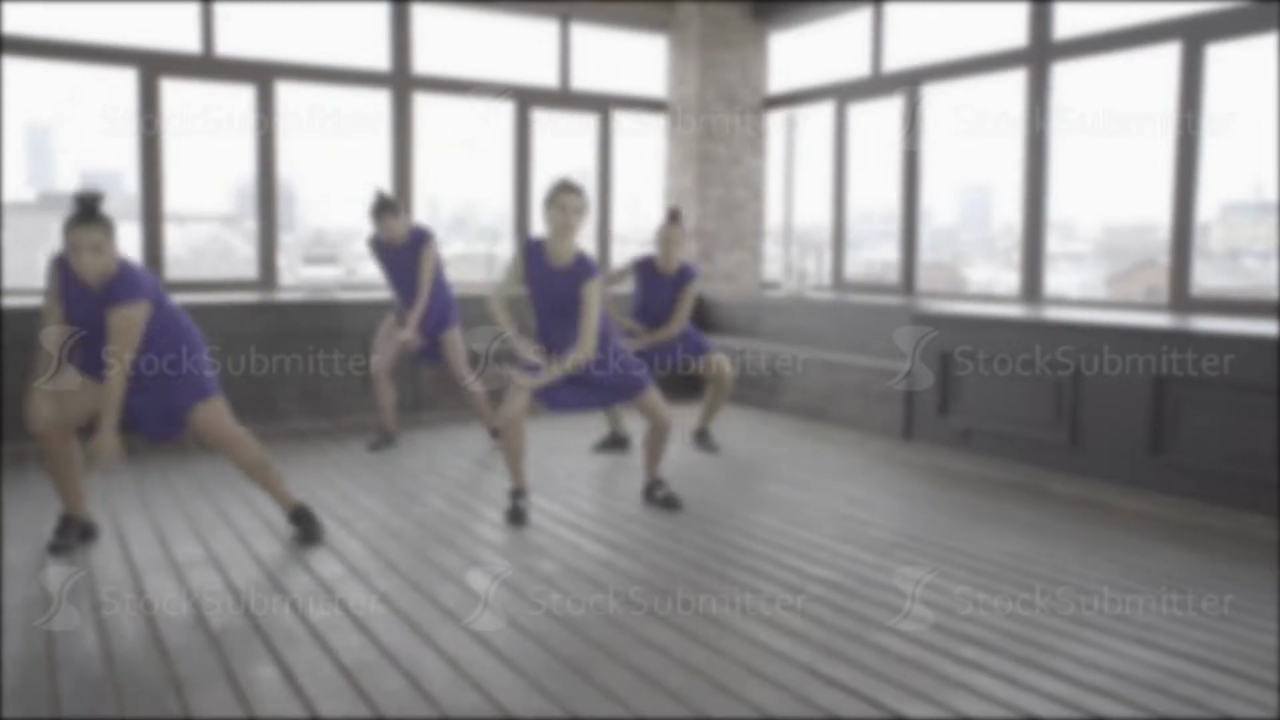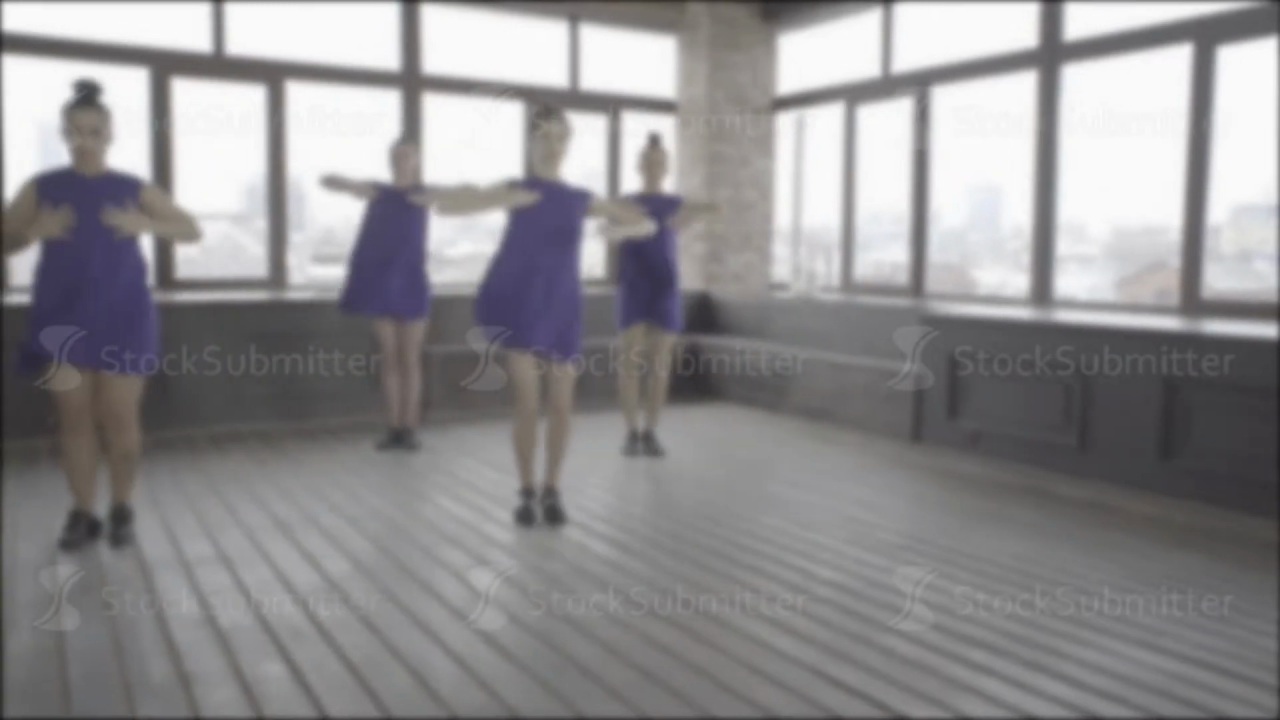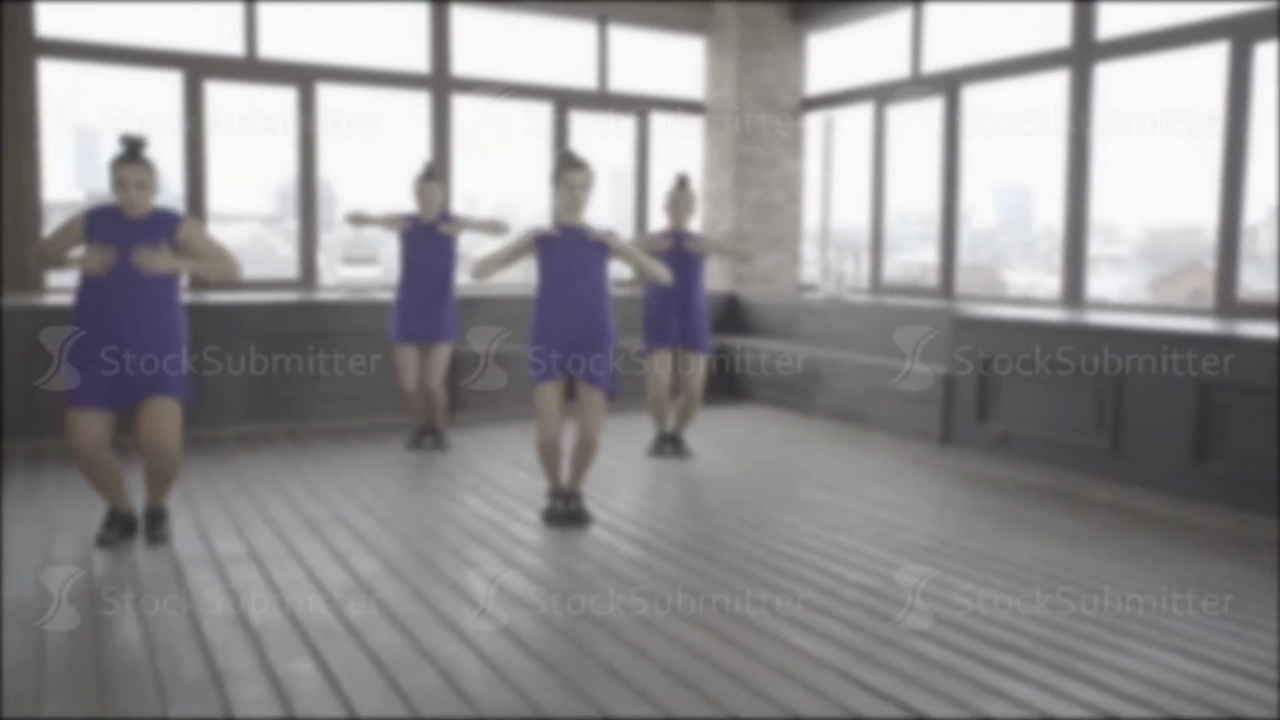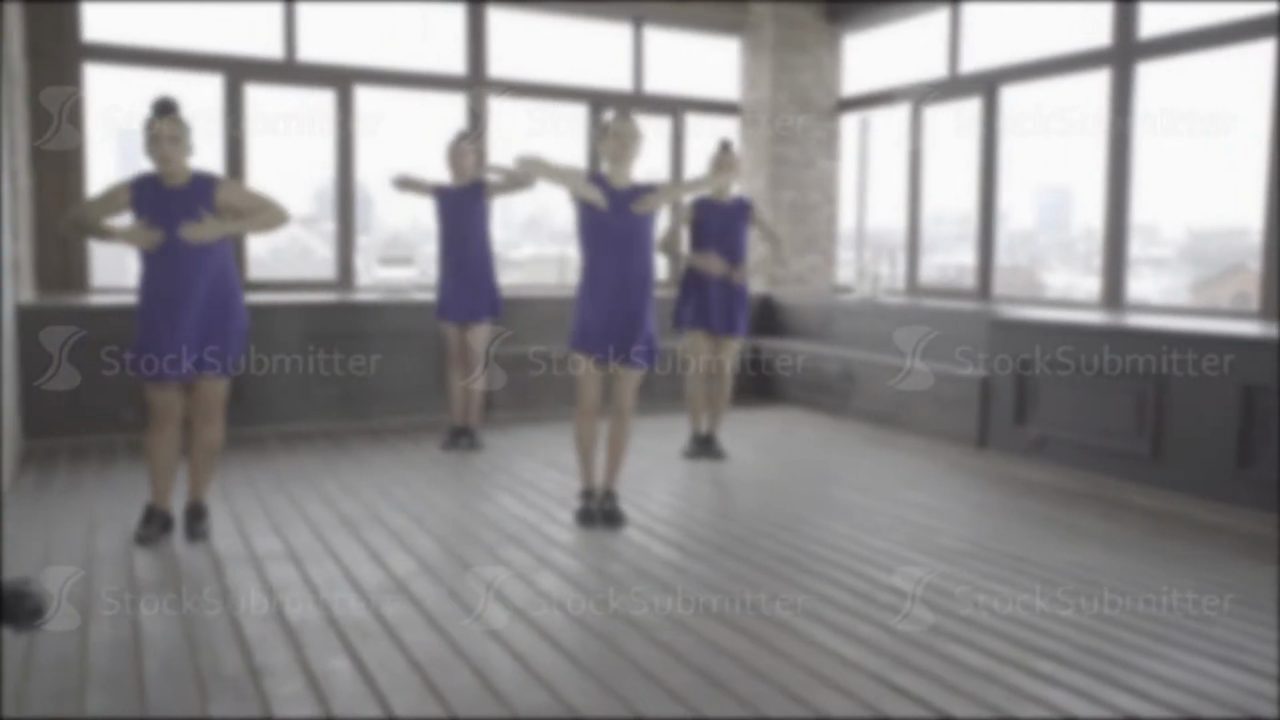
dt=0.5s
person 1, frame 1
left shoulder: (129, 296)
right shoulder: (61, 266)
left elbow: (118, 369)
right elbow: (53, 325)
left wrist: (107, 430)
right wrist: (43, 378)
left hip: (172, 361)
right hip: (104, 359)
left knee: (226, 437)
right knee: (45, 419)
left ankle: (293, 509)
right ankle: (76, 519)
person 1, frame 2
left shoulder: (133, 189)
right shoulder: (43, 188)
left elbow: (193, 231)
left wrist: (143, 225)
left hip: (124, 320)
right hip: (65, 319)
left knee: (120, 418)
right knee: (75, 418)
left ankle: (122, 508)
right ankle: (83, 513)
person 1, frame 3
left shoulder: (177, 226)
right shoulder: (91, 221)
left elbow: (231, 270)
right elbow: (43, 255)
left wrist: (175, 263)
right wrist: (79, 261)
left hip: (157, 352)
right hip: (98, 349)
left knee: (162, 446)
right knee: (85, 444)
left ankle: (156, 508)
right ankle: (120, 511)
person 1, frame 4
left shoulder: (215, 189)
right shoulder: (134, 191)
left elbow: (278, 215)
right elbow: (77, 219)
left wrist: (222, 229)
right wrist: (120, 234)
left hip: (215, 315)
right hip: (161, 316)
left knee: (207, 413)
right knee: (163, 413)
left ankle: (197, 505)
right ankle: (157, 510)
person 2, frame 1
left shoulder: (589, 274)
right shoulder: (528, 251)
left elbow: (586, 347)
right elbow: (496, 299)
left wrist: (543, 379)
right wrist: (519, 343)
left hip: (596, 348)
right hip: (546, 348)
left knee: (661, 417)
right knee: (509, 414)
left ankle: (653, 483)
right ankle: (519, 493)
person 2, frame 2
left shoulder: (583, 198)
right shoulder: (514, 189)
left elbow: (647, 225)
left wrist: (620, 229)
right wrist: (507, 200)
left hip: (563, 309)
right hip: (520, 309)
left knee: (562, 407)
right knee: (527, 404)
left ankle: (550, 489)
right ankle: (526, 492)
person 2, frame 3
left shoulder: (605, 240)
right shoulder: (538, 236)
left elbow: (664, 275)
right elbow: (478, 271)
left wrist: (616, 244)
right wrist: (530, 241)
left hip: (594, 345)
right hip: (551, 344)
left knee: (590, 437)
right knee: (549, 437)
left ankle: (574, 492)
right ankle: (555, 491)
person 2, frame 4
left shoulder: (649, 190)
right shoulder: (587, 181)
left elbow: (716, 182)
right elbow: (524, 162)
left wrist: (668, 196)
right wrist: (576, 185)
left hip: (633, 309)
right hip: (591, 306)
left knee: (623, 406)
right knee: (588, 403)
left ankle: (609, 491)
right ankle: (587, 491)
person 3, frame 1
left shoulder: (425, 238)
right shoulder: (377, 243)
left elbow: (425, 288)
right elbow: (397, 285)
left wrist: (409, 327)
right wrist: (409, 325)
left hip: (438, 311)
right hip: (407, 310)
left knee: (462, 375)
right knee: (379, 367)
left ankle: (494, 427)
right ankle: (387, 431)
person 3, frame 2
left shoulder: (425, 192)
right shoulder: (377, 191)
left elbow: (476, 193)
right elbow: (327, 180)
left wrist: (439, 198)
right wrist: (359, 192)
left hip: (412, 287)
right hip: (381, 286)
left knee: (409, 360)
right knee: (388, 358)
left ankle: (410, 428)
right ankle: (395, 429)
person 3, frame 3
left shoulder: (451, 223)
right shoulder: (404, 222)
left elbow: (503, 228)
right elbow: (352, 219)
left wrist: (466, 226)
right wrist: (383, 221)
left hip: (440, 317)
right hip: (407, 315)
left knee: (432, 384)
right knee: (408, 385)
left ankle: (438, 428)
right ankle: (422, 426)
person 3, frame 4
left shoulder: (483, 188)
right shoulder: (441, 190)
left elbow: (529, 180)
right elbow: (397, 181)
left wrist: (495, 169)
right wrist: (423, 183)
left hip: (478, 284)
right hip: (451, 284)
left knee: (474, 360)
right knee: (455, 358)
left ankle: (471, 426)
right ankle: (457, 426)
person 4, frame 1
left shoulder: (689, 276)
right shoulder: (640, 266)
left elbow: (675, 326)
left wrist: (637, 342)
right wrist: (624, 322)
left hip: (677, 337)
right hip: (642, 334)
left knee: (724, 371)
left ankle: (702, 430)
right ankle: (617, 434)
person 4, frame 2
left shoulder: (676, 204)
right shoulder: (627, 202)
left elbow: (714, 209)
left wrist: (685, 222)
left hip: (665, 289)
right hip: (633, 288)
left knee: (659, 364)
right knee: (629, 361)
left ankle: (650, 432)
right ankle: (632, 433)
person 4, frame 3
left shoulder: (701, 243)
right shoulder: (653, 240)
left elbow: (746, 255)
left wrist: (712, 247)
right wrist: (647, 247)
left hip: (693, 322)
right hip: (660, 322)
left knee: (693, 389)
right knee: (658, 386)
left ankle: (676, 434)
right ankle: (661, 433)
person 4, frame 4
left shoulder: (746, 207)
right shoulder: (695, 207)
left elbow: (776, 243)
right elbow: (665, 243)
left wrist: (749, 267)
right wrist: (696, 259)
left hip: (731, 298)
right hip: (698, 295)
left knee: (724, 370)
right knee: (696, 367)
left ankle: (711, 435)
right ankle: (696, 434)
